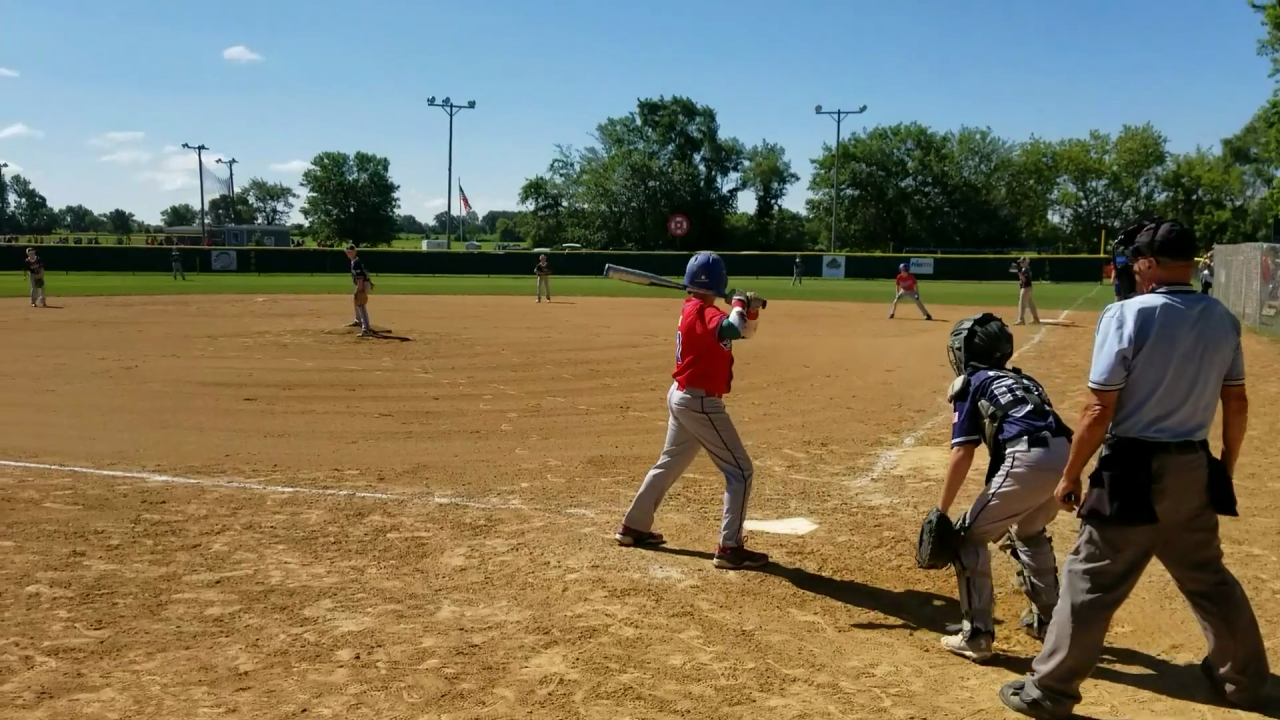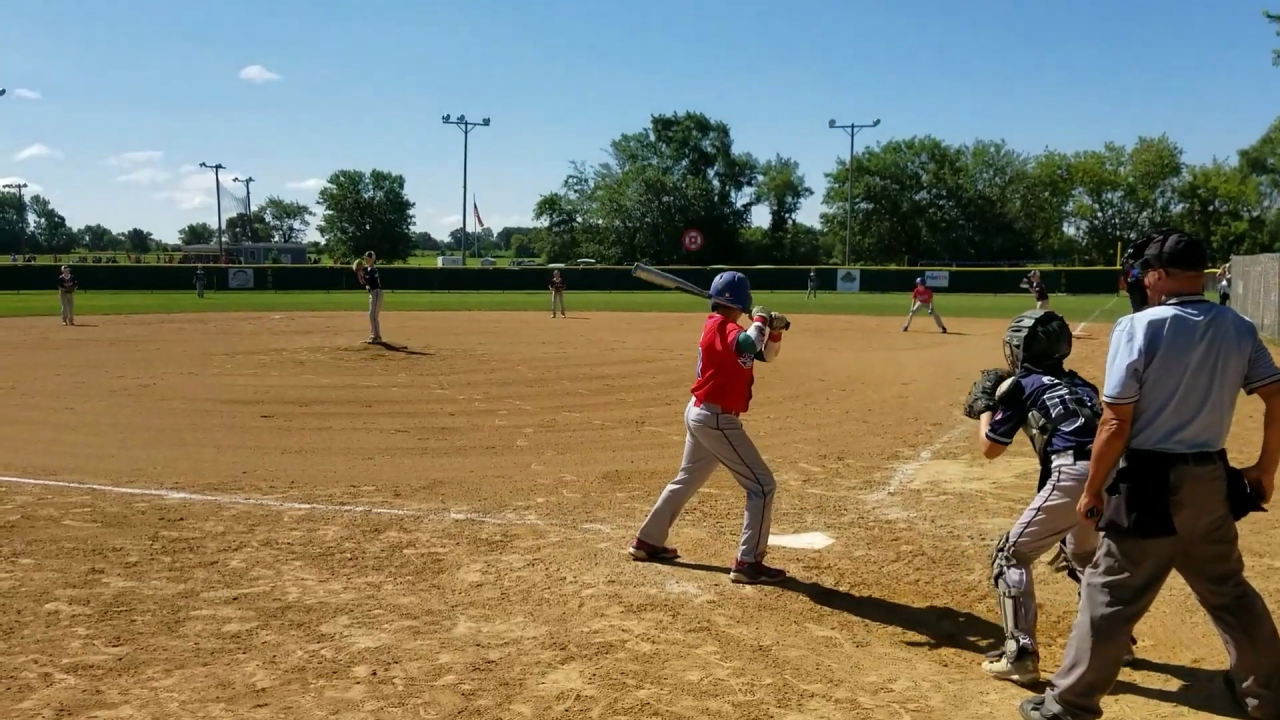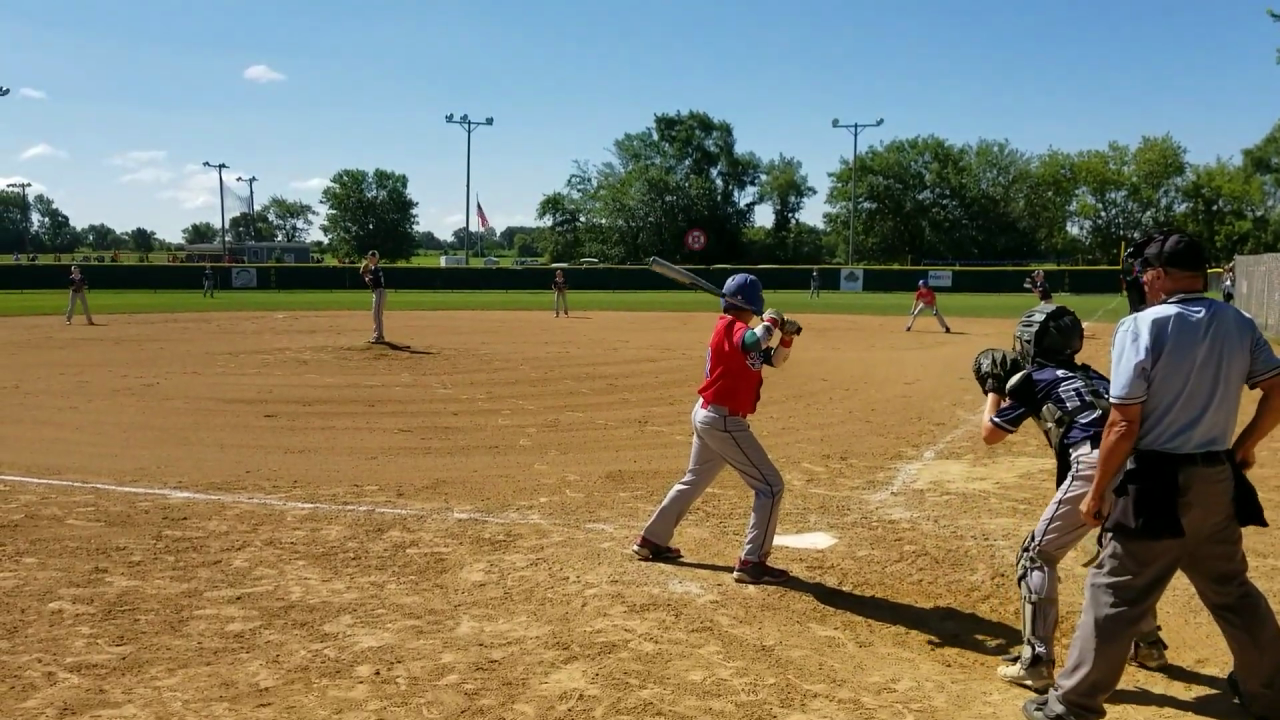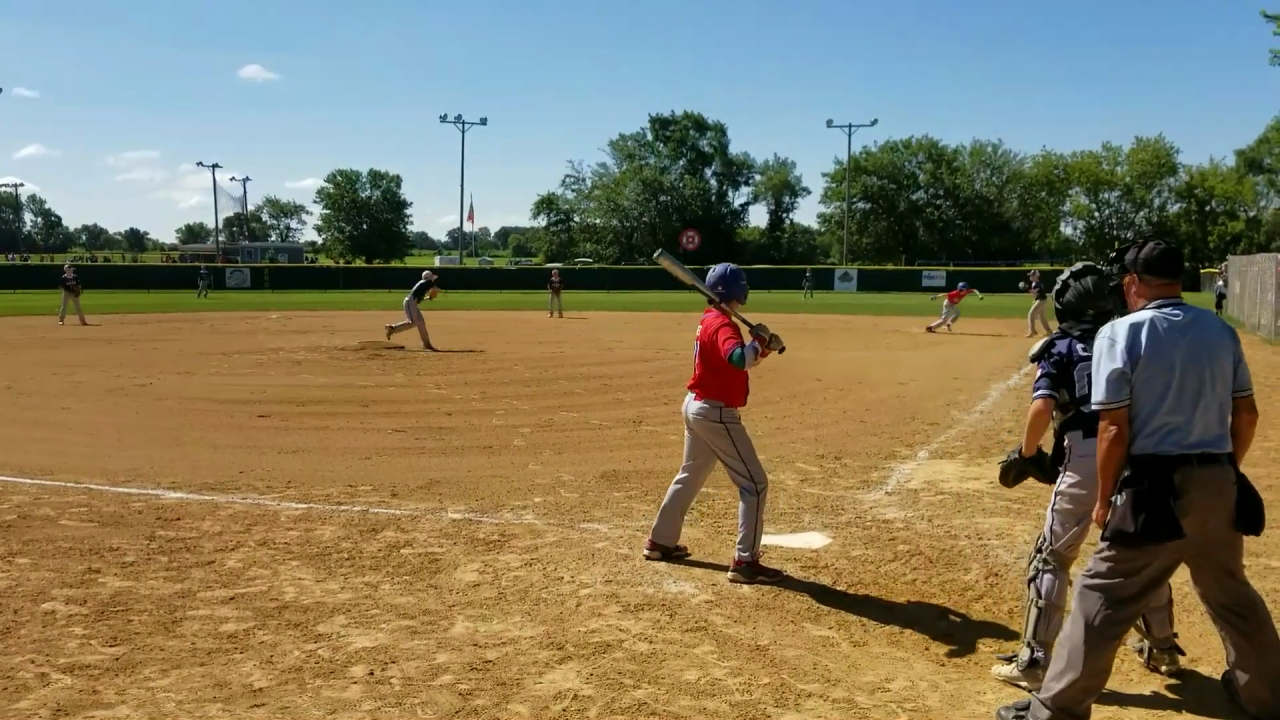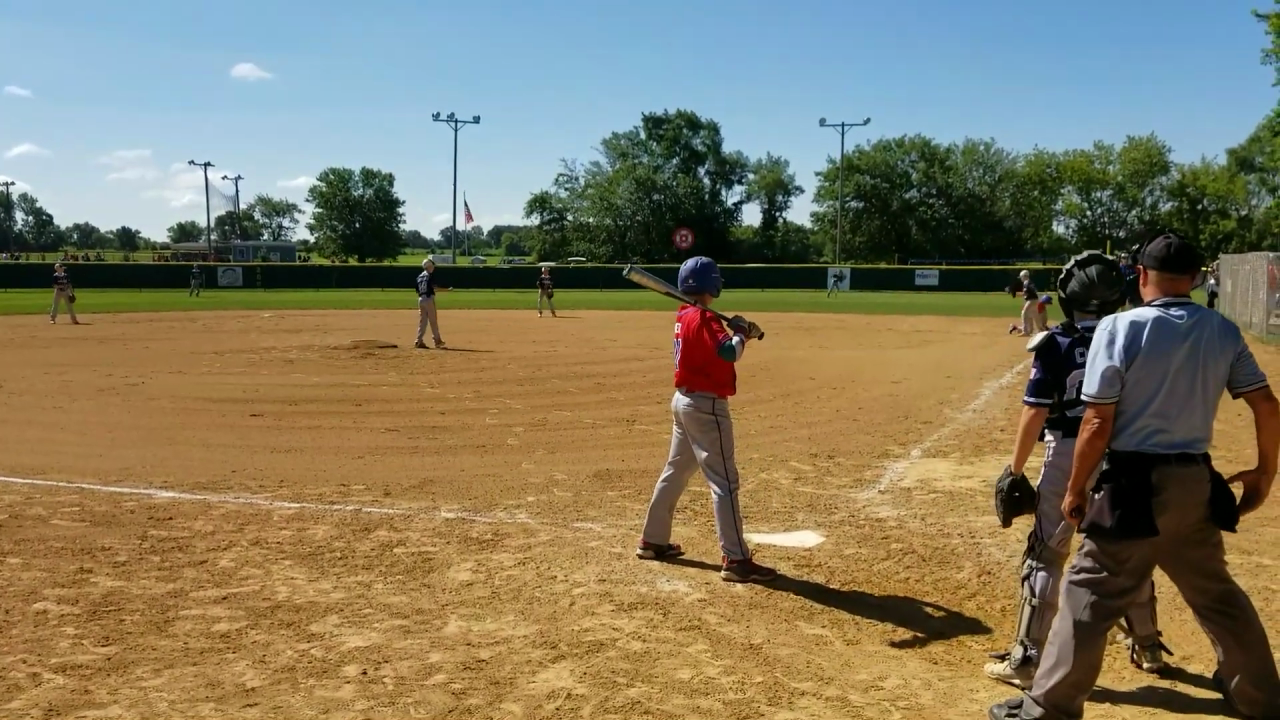
dt=1s
person 1, frame 1
left shoulder: (1127, 314)
right shoulder: (1222, 320)
left elbow: (1100, 410)
right elbow: (1236, 402)
left wrist: (1070, 476)
right wrist: (1224, 466)
left hip: (1134, 472)
right hip: (1195, 470)
left knee: (1090, 583)
right knee: (1210, 579)
right ankle: (1244, 679)
person 1, frame 2
left shoulder: (1139, 327)
right shoulder: (1239, 328)
left elbow: (1116, 424)
left wrist: (1092, 490)
left hip: (1151, 484)
right hip: (1212, 481)
left knee: (1109, 596)
right knee: (1230, 591)
person 1, frame 3
left shoulder: (1141, 327)
right shoulder: (1239, 325)
left elbow: (1123, 425)
left wrist: (1097, 491)
left hip: (1157, 485)
right hip: (1218, 480)
left knee: (1113, 595)
right knee: (1232, 590)
person 1, frame 4
left shoulder: (1120, 333)
right shoulder: (1219, 329)
left elbow: (1114, 430)
left wrist: (1105, 499)
left hip: (1157, 488)
right hip: (1220, 484)
left knee: (1101, 597)
right knee: (1231, 595)
person 1, frame 5
left shoulder: (1120, 328)
right shoulder: (1223, 331)
left elbow: (1097, 424)
left wrist: (1075, 489)
left hip: (1134, 485)
right hip: (1196, 483)
left knee: (1088, 597)
right knee: (1217, 593)
person 2, frame 1
left shoulder: (970, 384)
right shoulder: (1024, 381)
left elbow: (963, 453)
left wrist: (941, 511)
left hip: (1028, 461)
right hip: (1066, 456)
left knee: (970, 536)
right knee: (1027, 531)
left ankle: (977, 634)
right ankle: (1048, 618)
person 2, frame 2
left shoulder: (1019, 386)
right shoulder: (1079, 385)
left elbow: (990, 448)
left wrist: (986, 409)
left hip: (1074, 475)
left knee: (1010, 555)
right knee: (1083, 550)
left ankle: (1020, 656)
person 2, frame 3
left shoulder: (1032, 380)
right shoulder: (1091, 376)
left elbow: (990, 434)
left wrist: (994, 389)
left hip: (1094, 467)
left knee: (1037, 556)
left ankle: (1036, 661)
right ankle: (1147, 644)
person 2, frame 4
left shoulder: (1058, 348)
left elbow: (1042, 407)
left wrist: (1026, 454)
left hip: (1087, 457)
left knee: (1051, 557)
left ankle: (1034, 661)
right ankle: (1162, 648)
person 2, frame 5
left shoulder: (1055, 345)
left elbow: (1035, 413)
left wrist: (1014, 469)
left hip: (1068, 457)
left knee: (1045, 555)
left ankle: (1027, 659)
right ankle: (1147, 646)
person 3, frame 1
left shoulder: (695, 309)
right shoulder: (703, 311)
left elbow: (745, 331)
right elbow: (732, 330)
left wrist: (751, 309)
right wrist: (739, 302)
left hip: (682, 396)
right hip: (700, 402)
left knee: (669, 464)
right knee: (740, 470)
left ankle: (633, 527)
right ankle: (729, 548)
person 3, frame 2
left shoulder: (722, 327)
right shoulder: (722, 327)
left elbow: (766, 355)
right elbow: (749, 345)
left wrist: (774, 332)
right wrist: (761, 319)
left hip: (699, 413)
right hip: (716, 418)
left knee: (686, 480)
right knee: (762, 486)
left ankle: (647, 541)
right ankle: (748, 562)
person 3, frame 3
left shoulder: (735, 330)
right shoulder: (730, 327)
left elbow: (775, 360)
right elbow: (753, 342)
left wrist: (786, 337)
right wrist: (771, 321)
left hip: (707, 415)
right hip: (723, 420)
left knee: (693, 481)
right knee: (770, 486)
left ankle: (651, 540)
right ankle: (751, 562)
person 3, frame 4
left shoulder: (709, 321)
right shoulder: (723, 325)
left elbow: (742, 362)
right elbow: (739, 360)
left wrist: (764, 348)
right wrist: (758, 339)
left hip: (696, 407)
right hip: (716, 413)
left knee: (689, 477)
right knee: (754, 484)
left ankle: (659, 542)
right ankle: (745, 562)
person 3, frame 5
left shoulder: (684, 317)
right shoulder: (704, 318)
left elbow: (714, 350)
right elbow: (728, 353)
left wrist: (741, 335)
right wrist: (740, 333)
left hip: (683, 401)
right hip: (706, 406)
left knee: (675, 472)
right knee: (724, 482)
left ankle: (652, 540)
right ankle: (735, 560)
